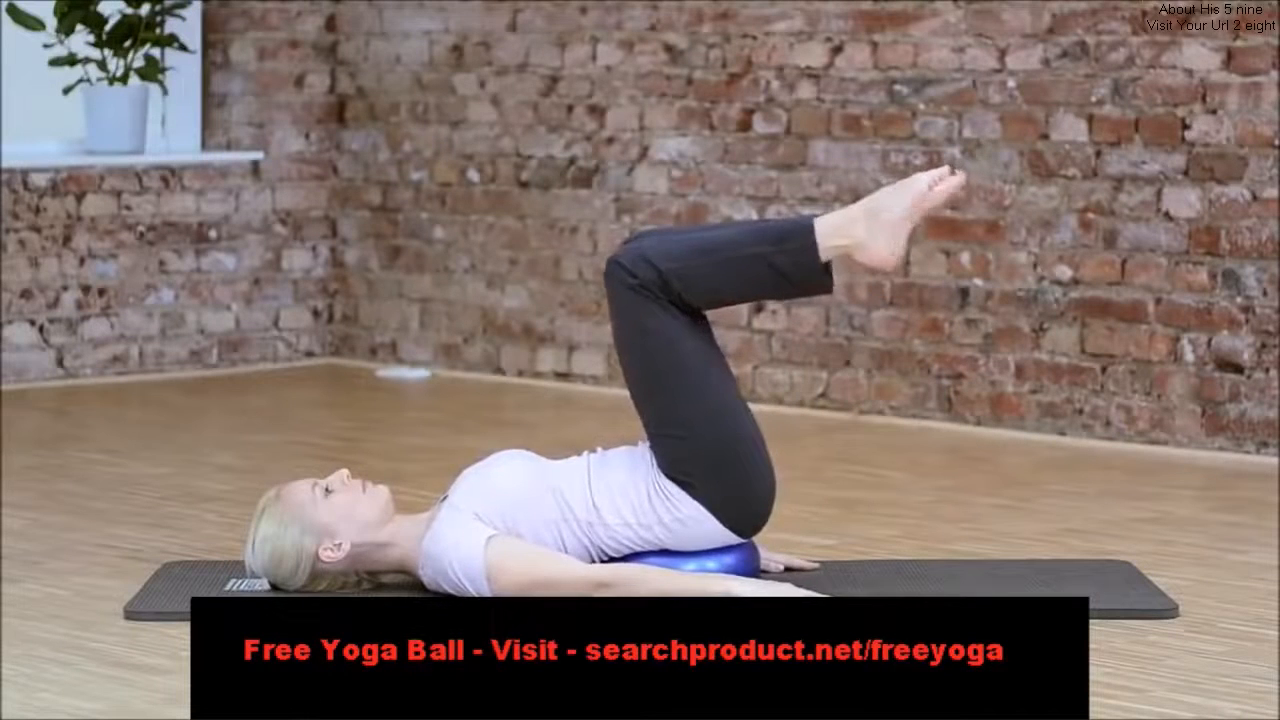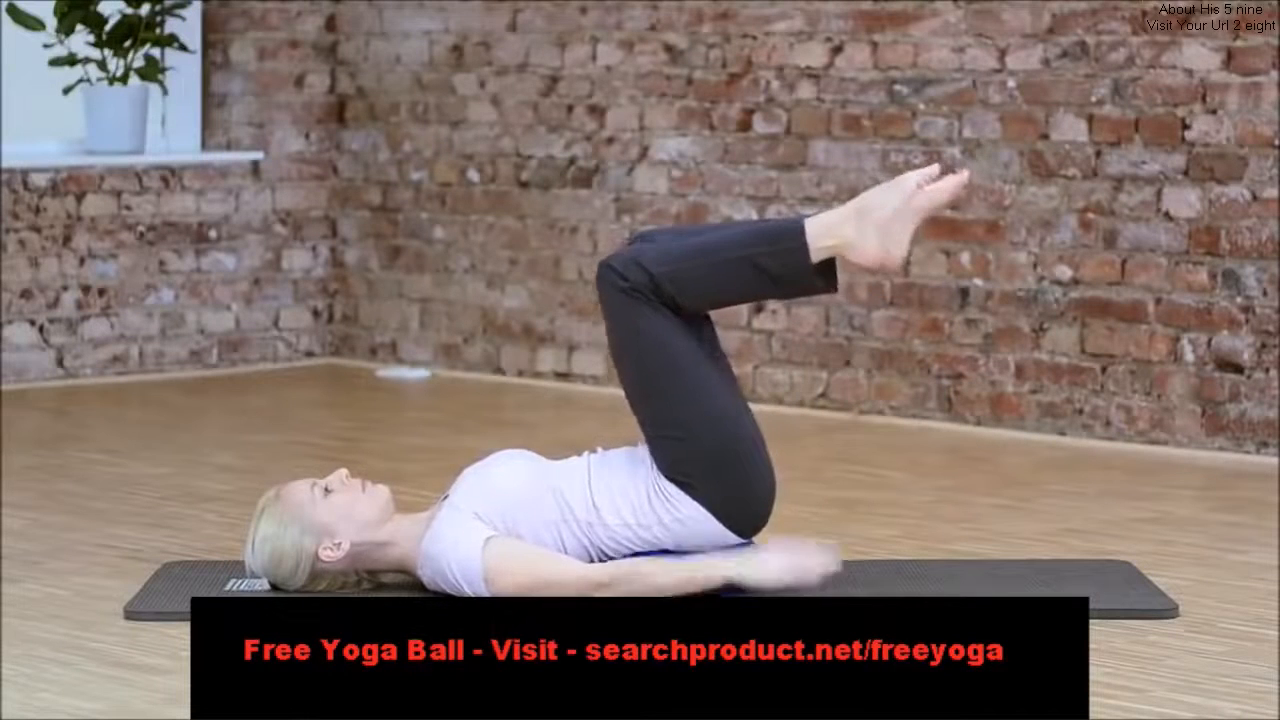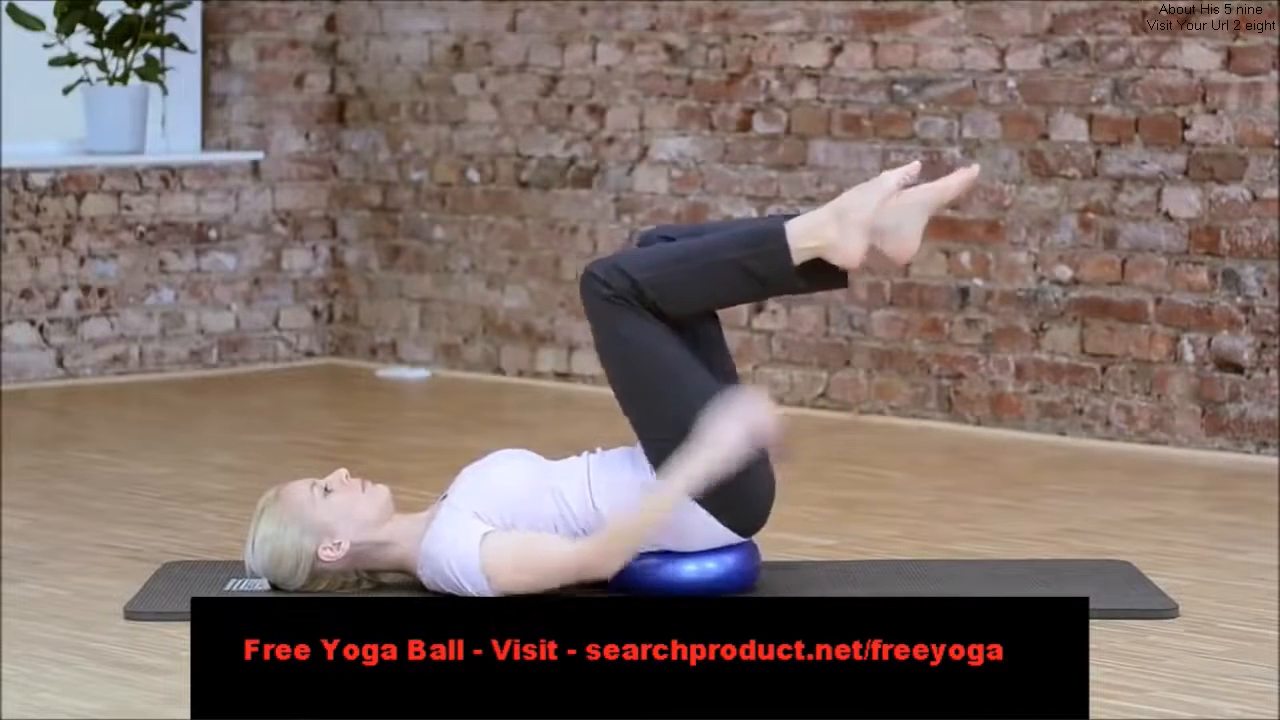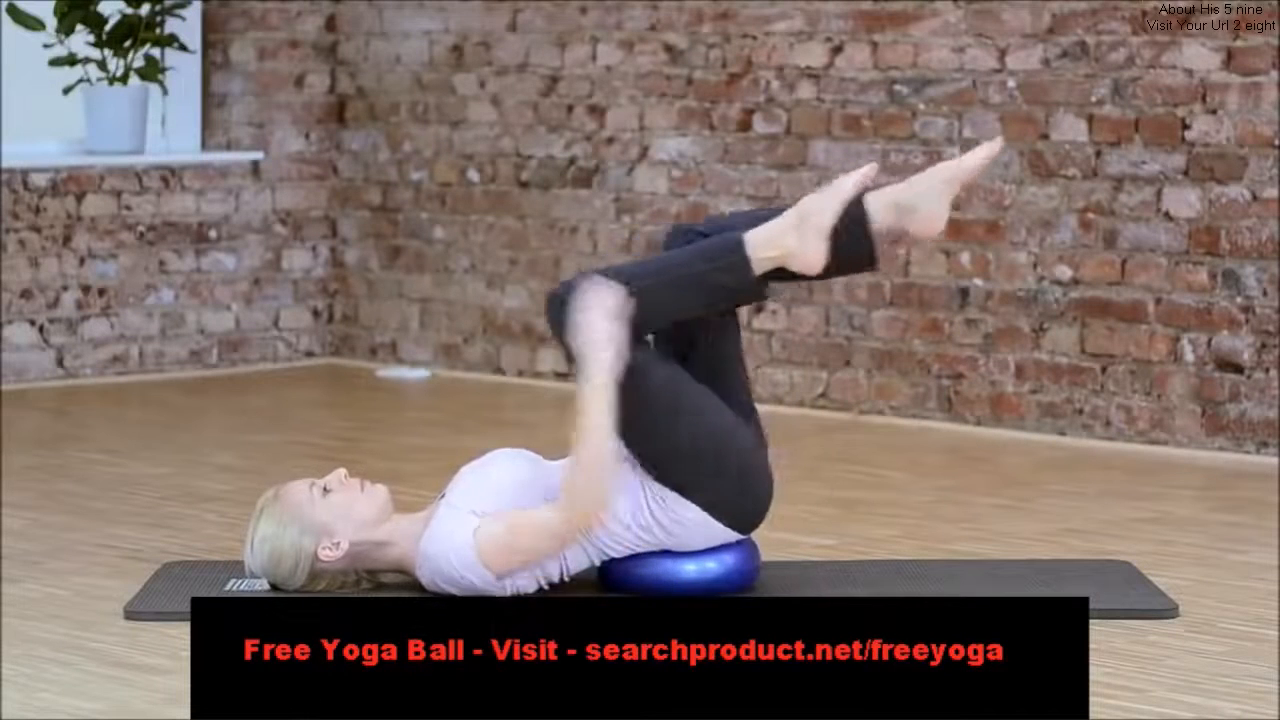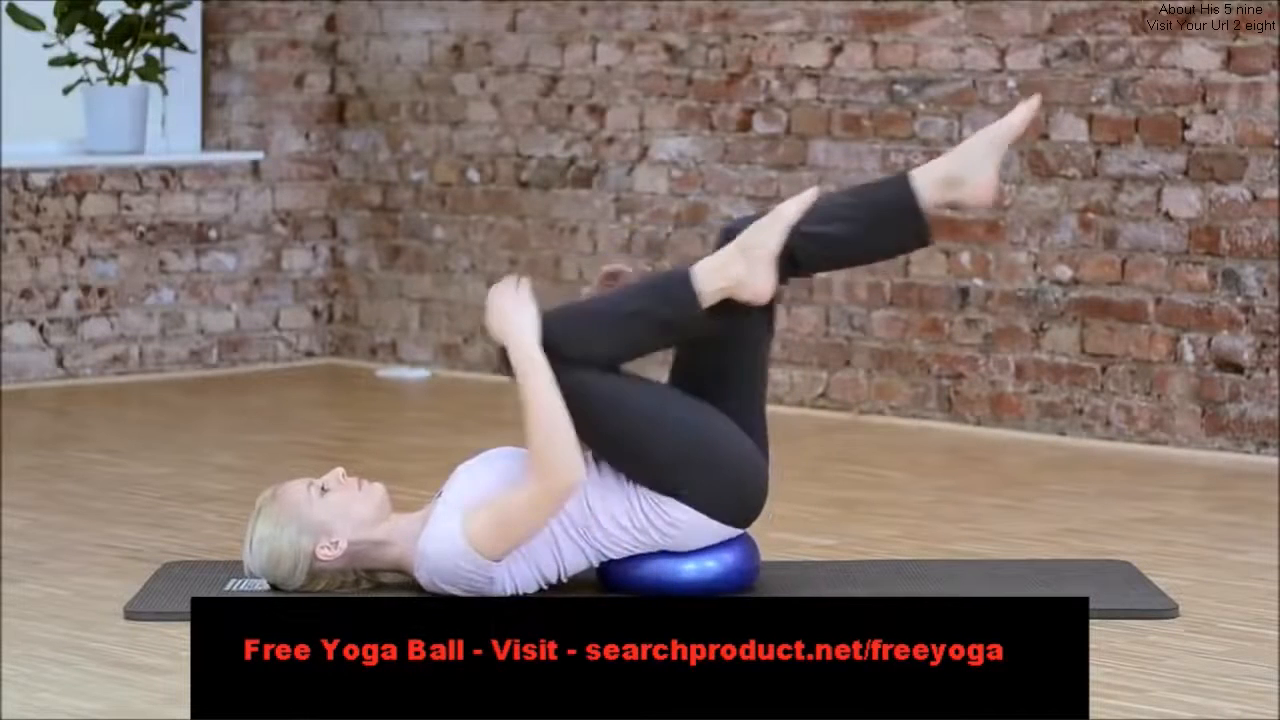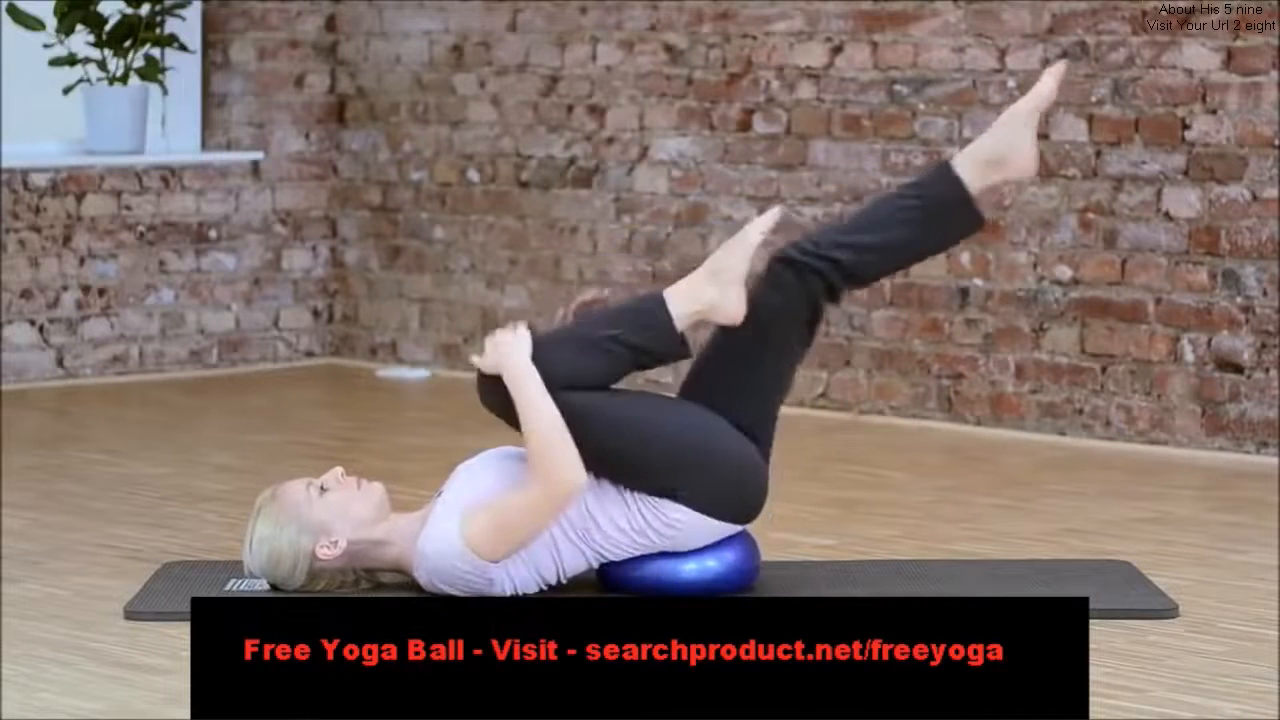
dt=0.2s
person 1, frame 1
left shoulder: (448, 519)
right shoulder: (447, 554)
right elbow: (598, 583)
right wrist: (743, 589)
left hip: (689, 493)
right hip: (710, 492)
left knee: (647, 262)
right knee: (638, 273)
left ankle: (845, 239)
right ankle: (845, 232)
person 1, frame 2
left shoulder: (447, 520)
right shoulder: (448, 556)
right elbow: (597, 580)
right wrist: (739, 564)
left hip: (688, 492)
right hip: (709, 494)
left knee: (650, 258)
right knee: (630, 277)
left ankle: (841, 240)
right ankle: (838, 231)
person 1, frame 3
left shoulder: (446, 520)
right shoulder: (449, 554)
right elbow: (595, 557)
right wrist: (702, 460)
left hip: (695, 479)
right hip: (712, 496)
left knee: (661, 256)
right knee: (614, 284)
left ankle: (835, 238)
right ankle: (818, 235)
person 1, frame 4
left shoulder: (448, 518)
right shoulder: (450, 554)
right elbow: (581, 515)
right wrist: (600, 363)
left hip: (689, 484)
right hip: (710, 496)
left knee: (691, 252)
right knee: (580, 303)
left ankle: (888, 211)
right ankle: (781, 243)
person 1, frame 5
left shoulder: (444, 519)
right shoulder: (449, 553)
right elbow: (560, 476)
right wrist: (522, 342)
left hip: (692, 480)
right hip: (708, 491)
right knee: (547, 341)
left ankle: (937, 186)
right ankle: (725, 280)
person 1, frame 6
left shoulder: (441, 521)
right shoulder: (449, 554)
right elbow: (565, 484)
left wrist: (588, 345)
right wrist: (518, 365)
left hip: (699, 471)
right hip: (710, 487)
left knee: (804, 268)
right knee: (506, 377)
left ankle: (976, 168)
right ankle: (696, 299)
